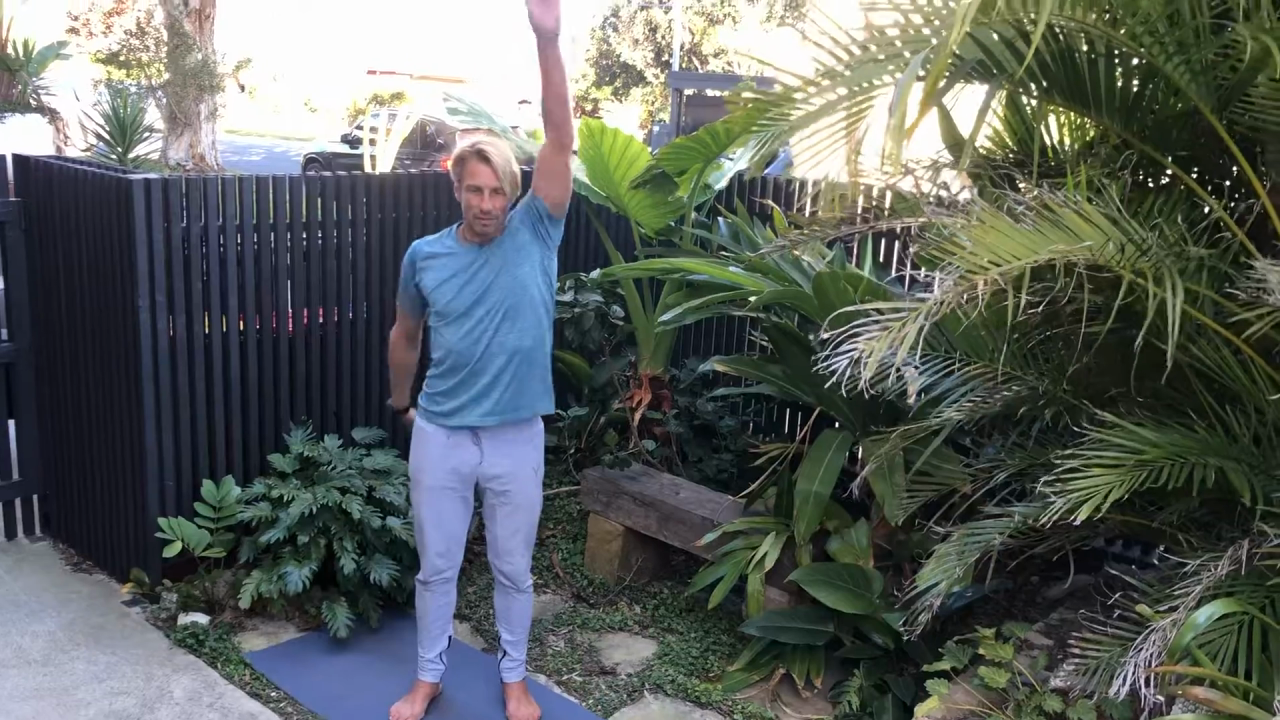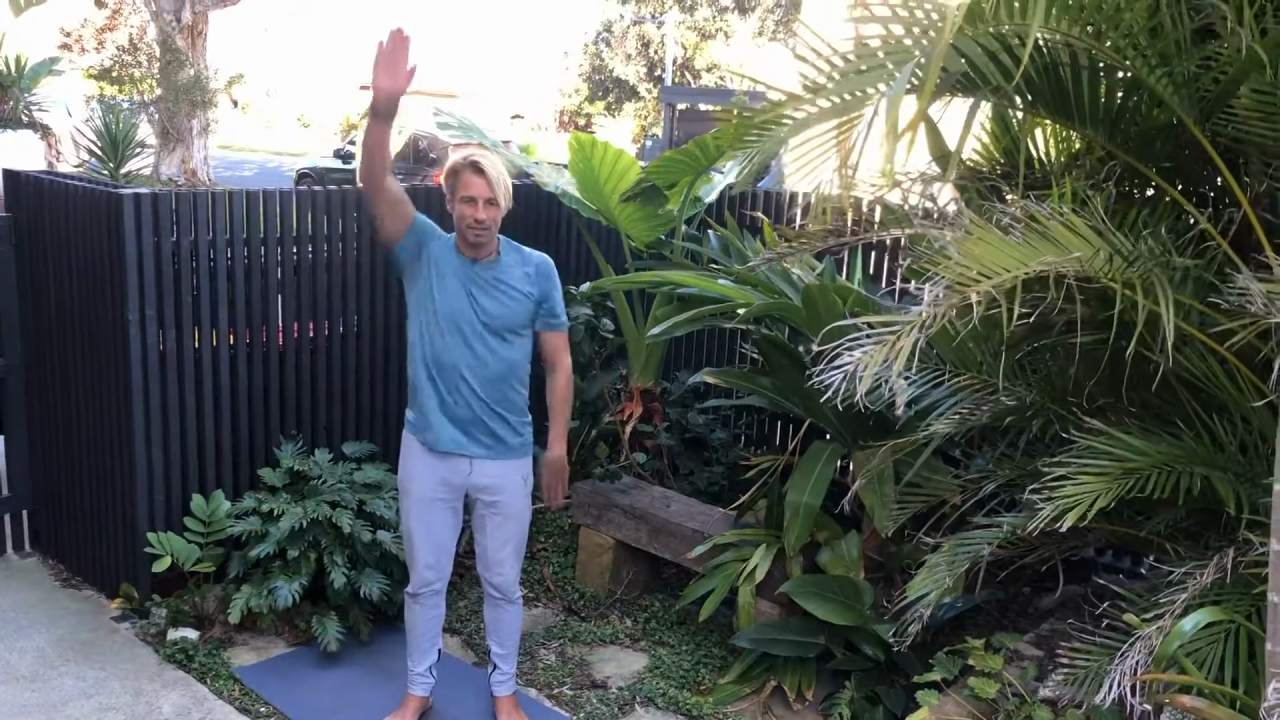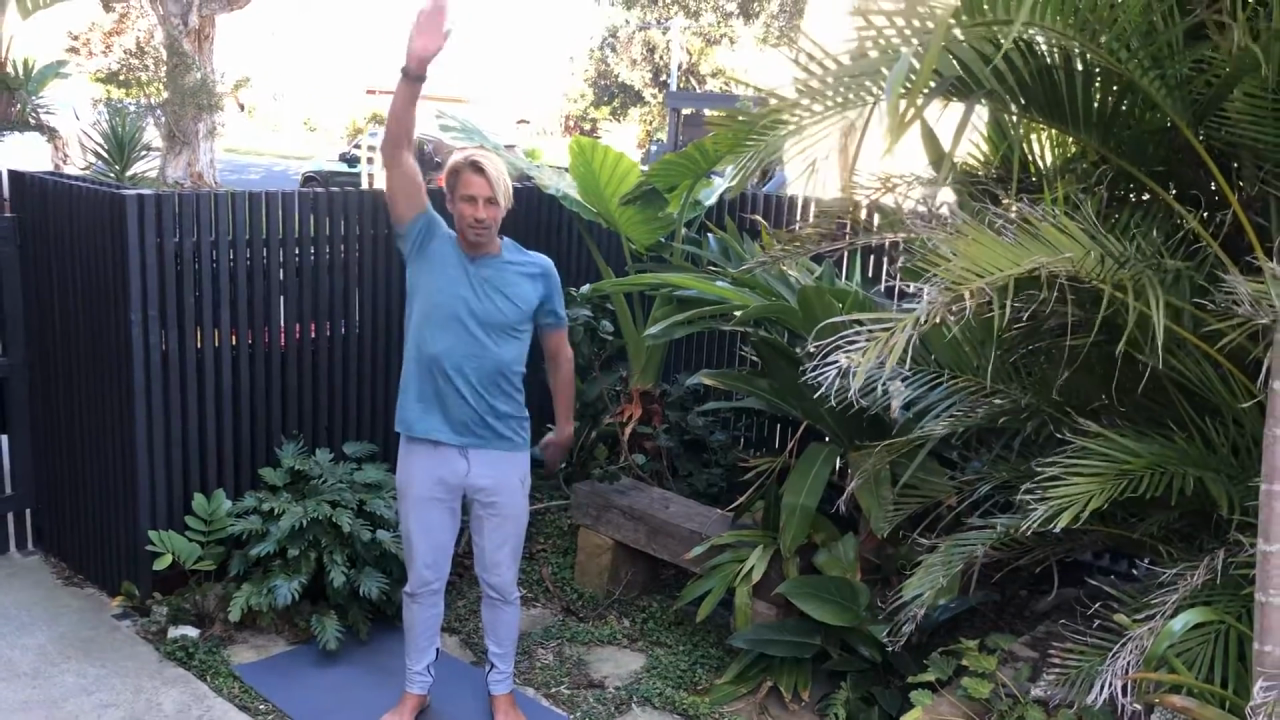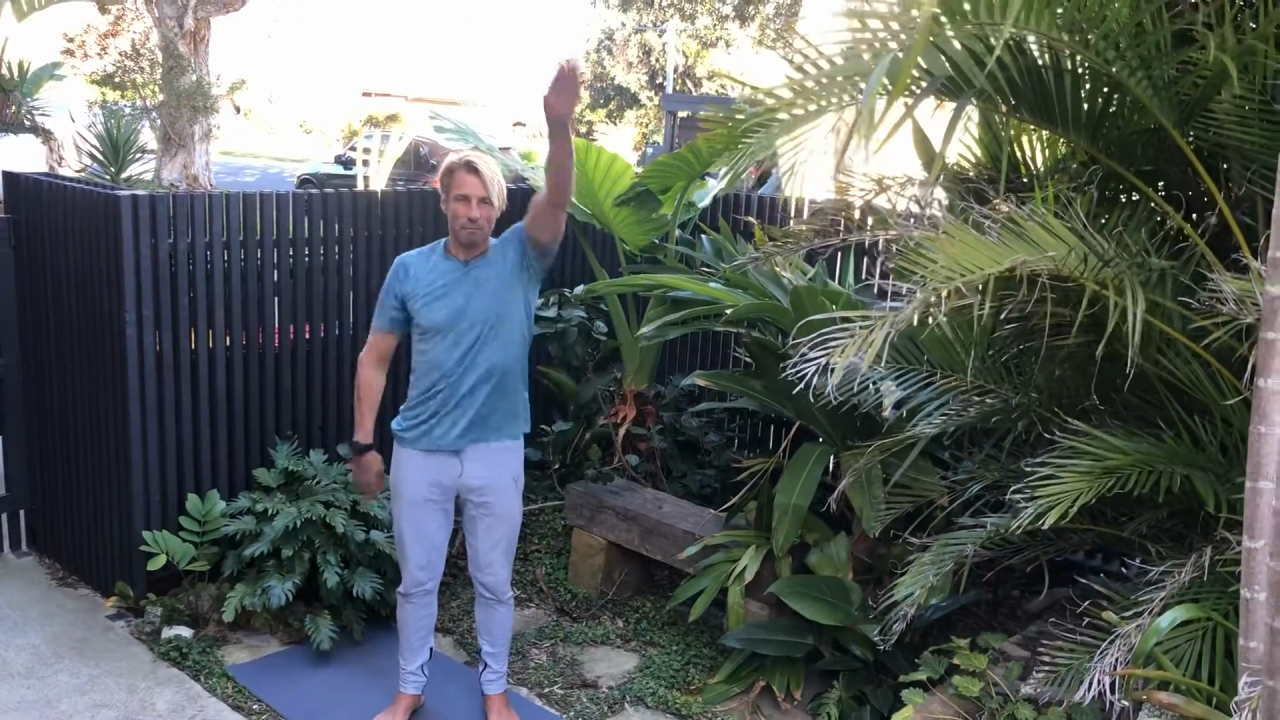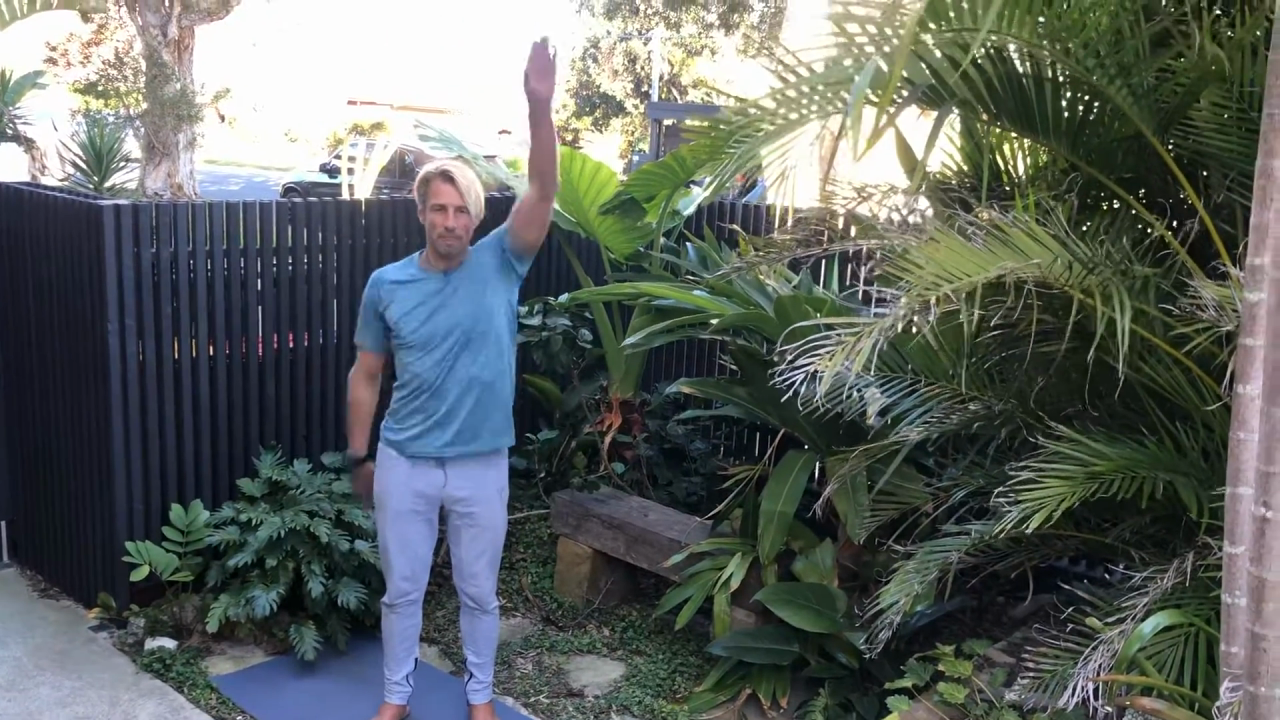
dt=0.5s
person 1, frame 1
left shoulder: (536, 234)
right shoulder: (424, 255)
left elbow: (560, 141)
right elbow: (404, 335)
right wrist: (401, 403)
left hip: (516, 437)
right hip: (439, 435)
left knee: (512, 569)
right knee: (436, 568)
person 1, frame 2
left shoulder: (536, 270)
right shoulder: (423, 254)
left elbow: (558, 362)
right elbow: (376, 185)
left wrist: (558, 447)
right wrist: (384, 106)
left hip: (507, 458)
right hip: (429, 452)
left knee: (502, 584)
right knee: (426, 581)
person 1, frame 3
left shoulder: (536, 270)
right shoulder: (426, 247)
left elbow: (559, 351)
right elbow: (397, 156)
left wrist: (565, 425)
right wrist: (415, 69)
left hip: (503, 455)
right hip: (427, 449)
left knee: (500, 583)
right knee: (423, 579)
person 1, frame 4
left shoulder: (520, 260)
right shoulder: (409, 269)
left elbow: (555, 200)
right elbow: (374, 360)
left wrist: (560, 127)
right wrist: (362, 445)
left hip: (496, 453)
right hip: (419, 453)
left knee: (493, 582)
right knee: (417, 581)
person 1, frame 5
left shoulder: (499, 266)
right shoulder: (386, 283)
left elbow: (541, 190)
right elbow: (365, 374)
left wrist: (539, 102)
right wrist: (360, 456)
left hip: (480, 465)
right hip: (405, 463)
left knee: (478, 592)
right knee: (402, 590)
